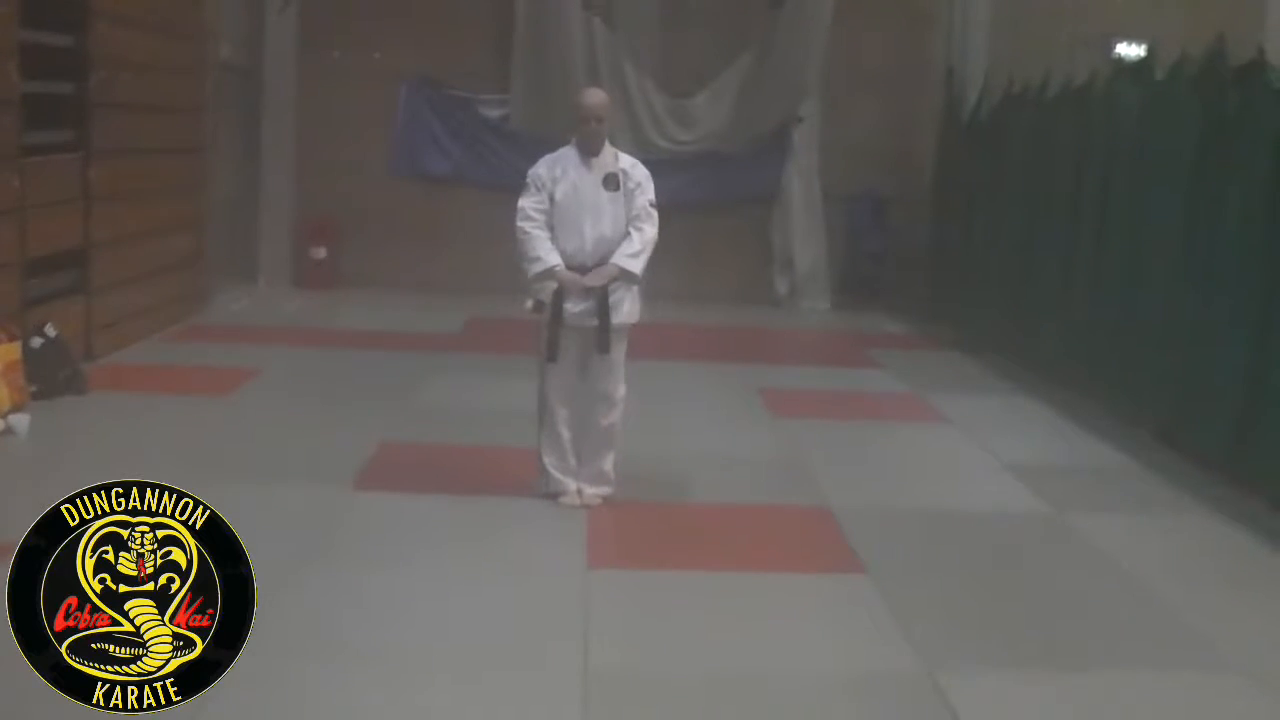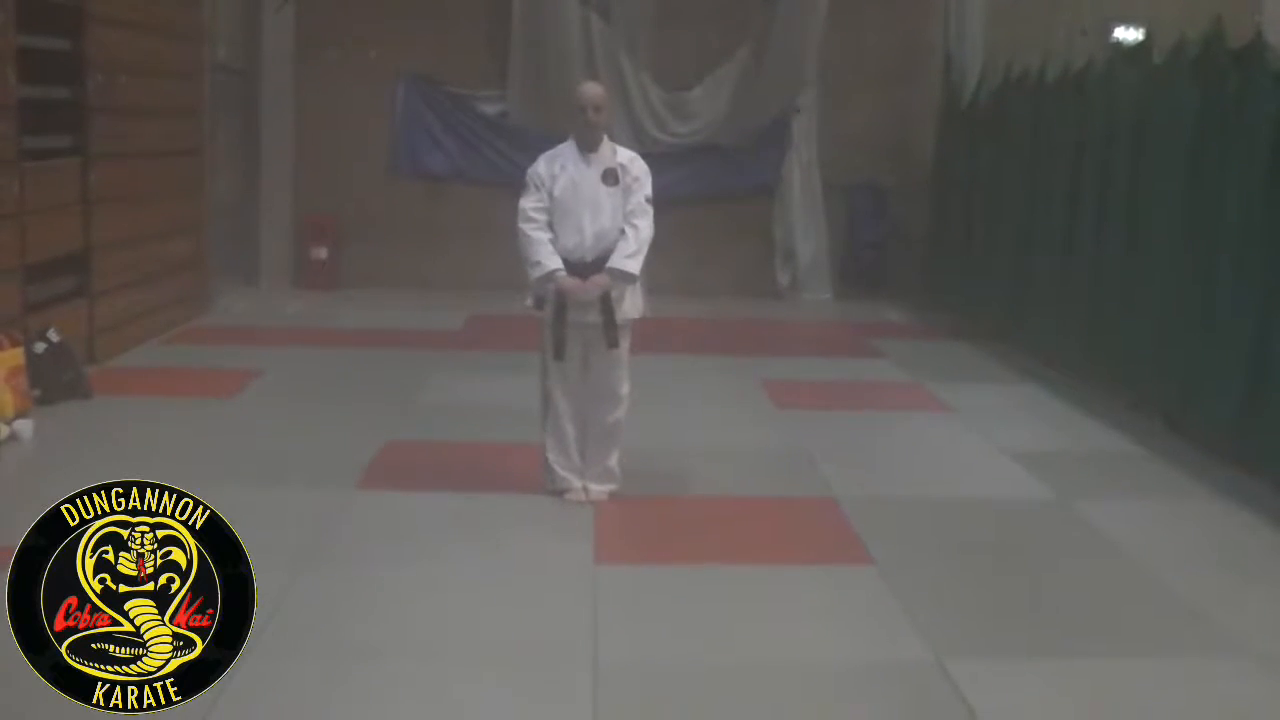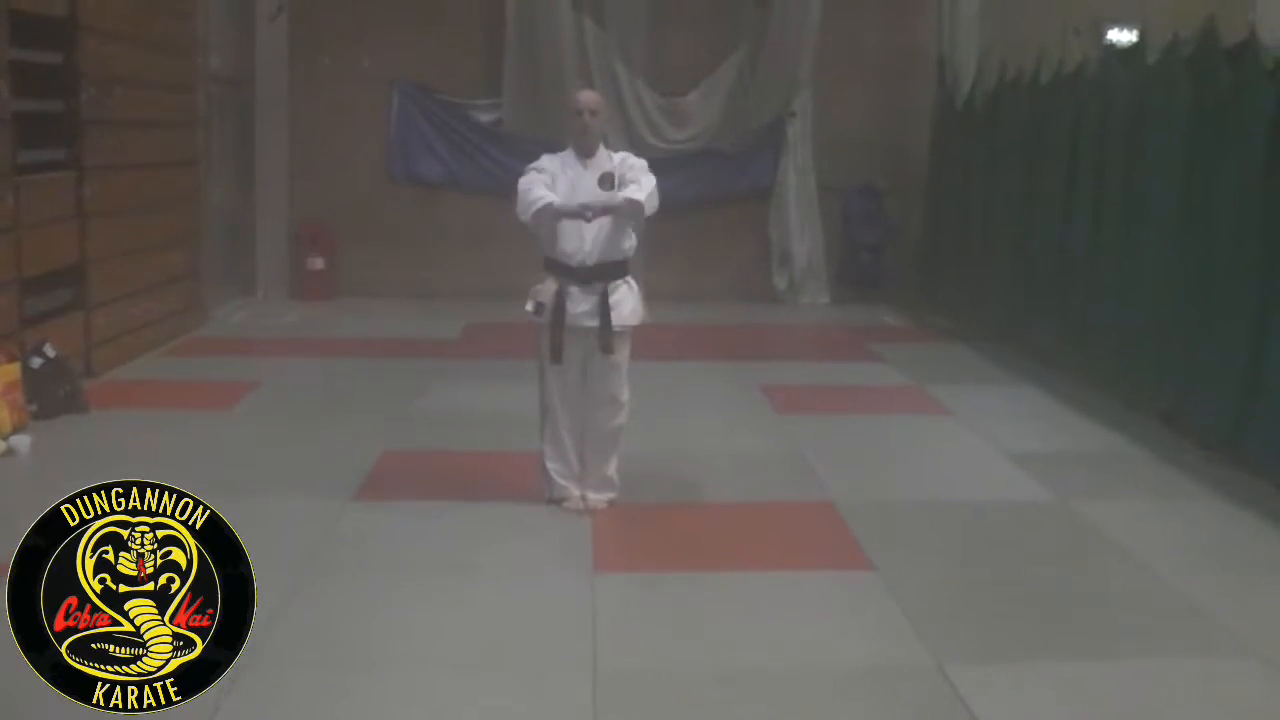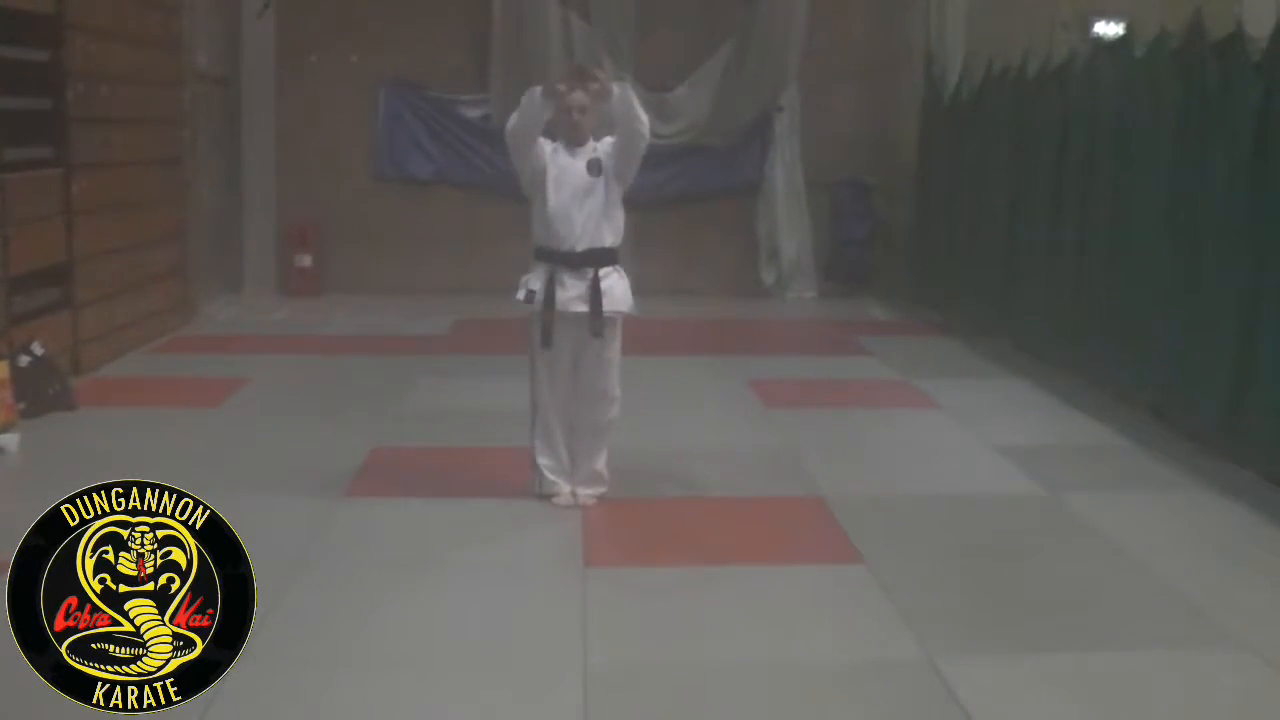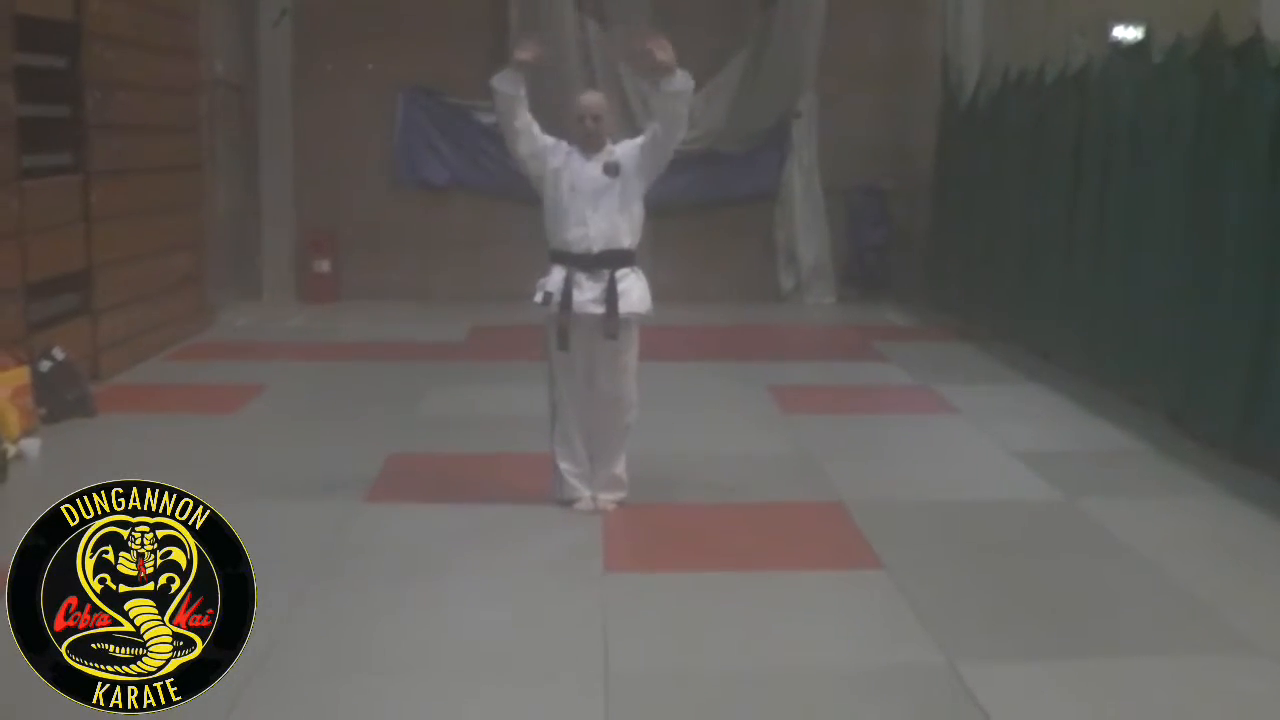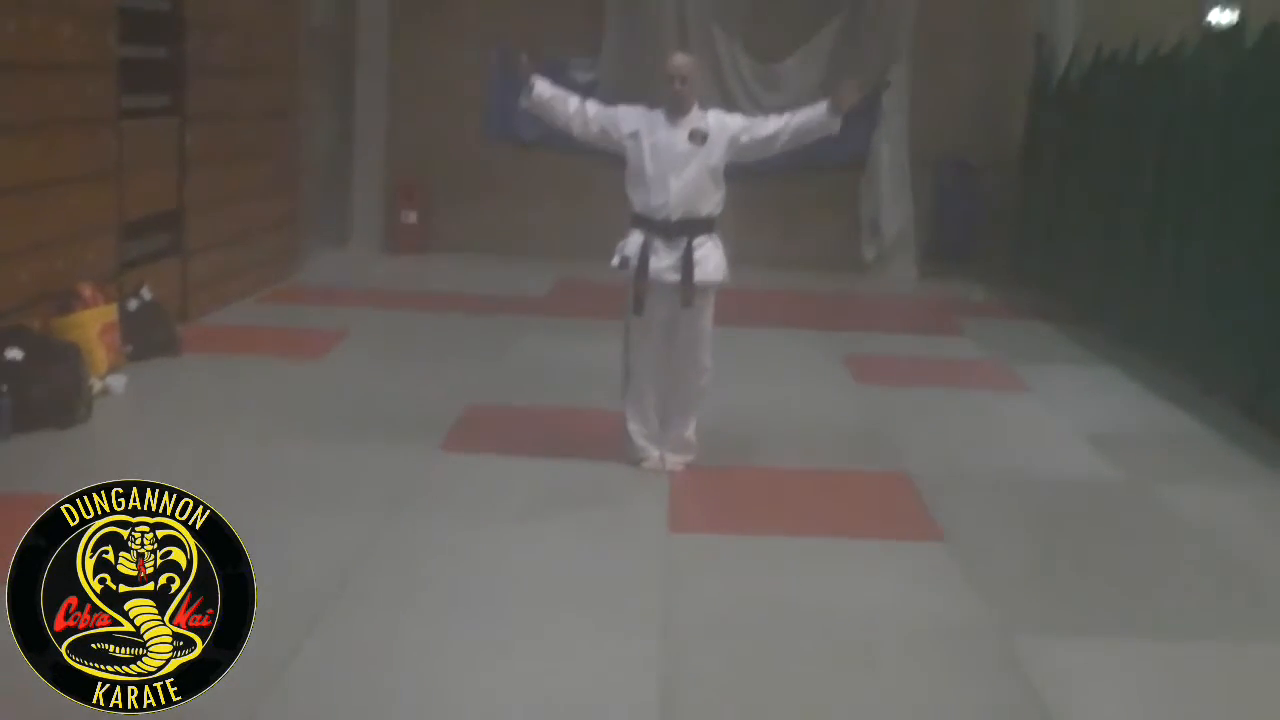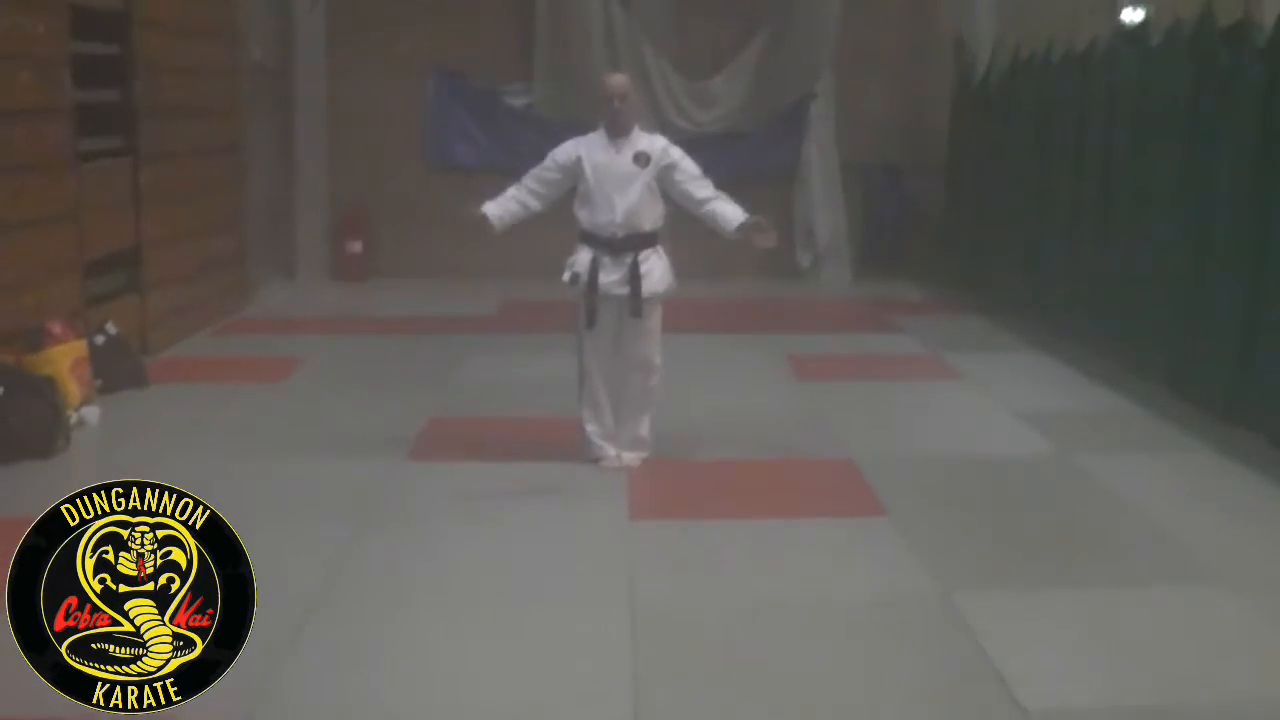
dt=0.7s
person 1, frame 1
left shoulder: (632, 171)
right shoulder: (548, 168)
left elbow: (645, 228)
right elbow: (529, 224)
left wrist: (612, 270)
right wrist: (558, 272)
left hip: (612, 296)
right hip: (560, 294)
left knee: (605, 393)
right knee: (558, 390)
left ankle: (595, 479)
right ankle: (561, 479)
person 1, frame 2
left shoulder: (630, 165)
right shoulder: (547, 165)
left elbow: (639, 226)
right elbow: (532, 226)
left wrist: (609, 278)
right wrist: (559, 278)
left hip: (613, 290)
right hip: (562, 289)
left knee: (609, 390)
right knee: (562, 388)
left ankle: (600, 476)
right ankle: (567, 476)
person 1, frame 3
left shoulder: (626, 166)
right shoulder: (548, 167)
left elbow: (646, 195)
right elbow: (530, 197)
left wrist: (613, 204)
right wrist: (565, 208)
left hip: (612, 294)
right hip: (562, 294)
left knee: (608, 397)
right knee: (561, 396)
left ankle: (598, 484)
right ankle: (565, 485)
person 1, frame 4
left shoulder: (612, 156)
right shoulder: (541, 157)
left elbow: (637, 130)
right elbow: (518, 132)
left wrist: (609, 91)
right wrist: (548, 95)
left hip: (601, 284)
right hip: (552, 283)
left knee: (598, 391)
right knee: (551, 390)
left ankle: (588, 478)
right ankle: (555, 480)
person 1, frame 5
left shoulder: (634, 159)
right shoulder: (552, 159)
left elbow: (670, 126)
right elbow: (515, 124)
left wrist: (668, 74)
right wrist: (515, 73)
left hip: (618, 288)
right hip: (568, 288)
left knee: (615, 394)
right knee: (569, 394)
left ankle: (607, 483)
right ankle: (576, 484)
person 1, frame 6
left shoulder: (723, 128)
right shoulder: (632, 121)
left elbow: (778, 129)
right elbow: (578, 113)
left wrist: (831, 111)
right wrist: (532, 86)
left hip: (696, 254)
right hip: (648, 251)
left knee: (691, 357)
right knee: (644, 353)
left ankle: (676, 443)
right ankle: (647, 443)
person 1, frame 7
left shoulder: (659, 149)
right shoulder: (577, 150)
left elbow: (700, 192)
right elbow: (531, 190)
left wrist: (742, 224)
right wrist: (490, 215)
left hip: (643, 266)
right hip: (597, 266)
left knee: (641, 360)
right knee: (597, 360)
left ankle: (632, 442)
right ankle: (603, 443)
